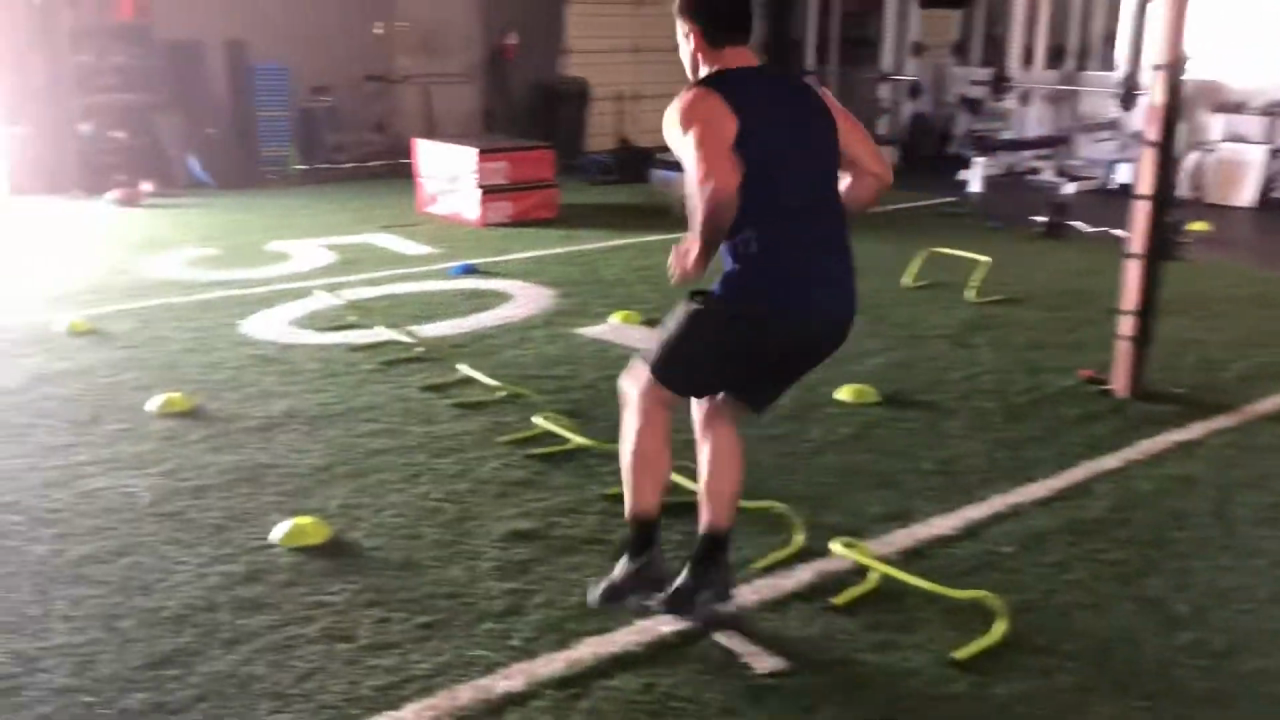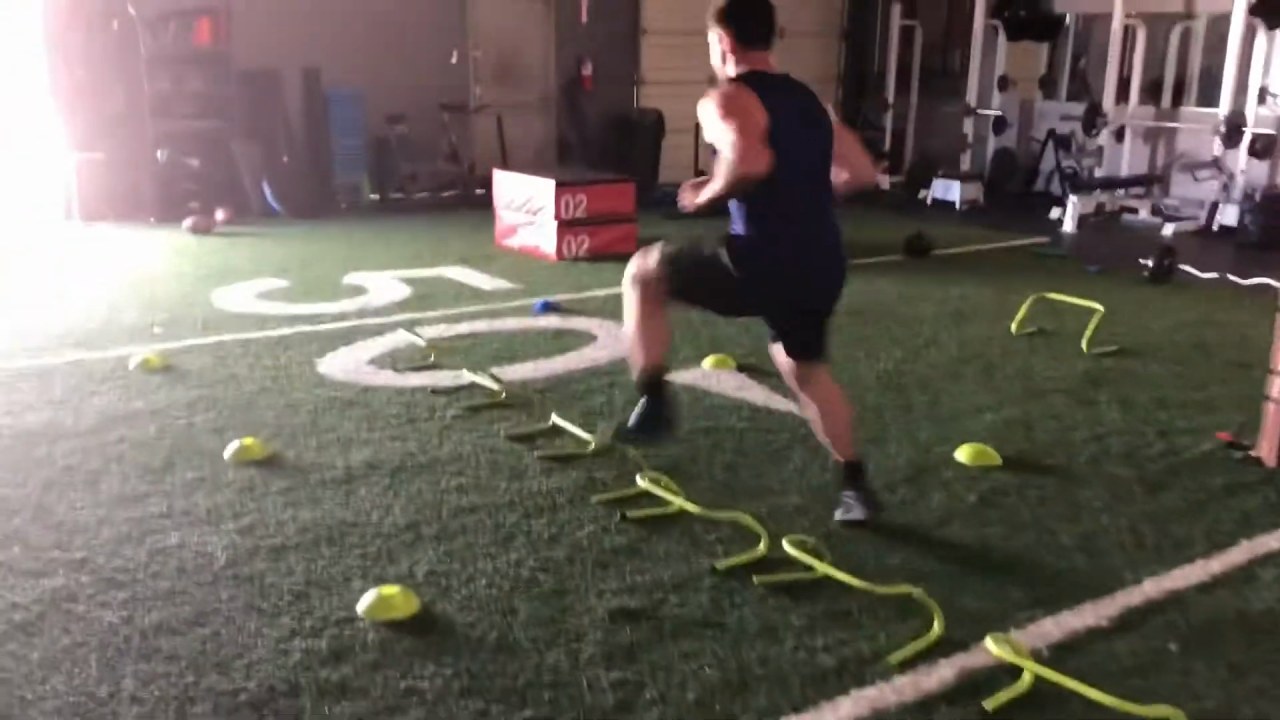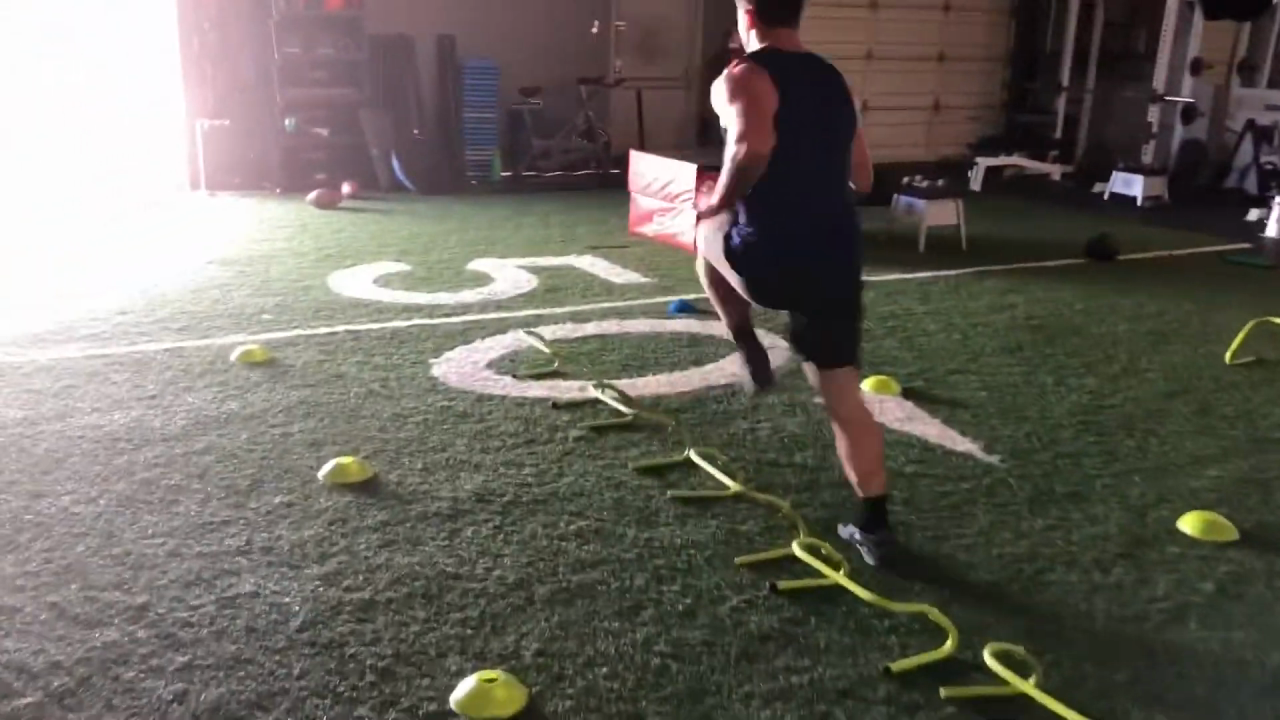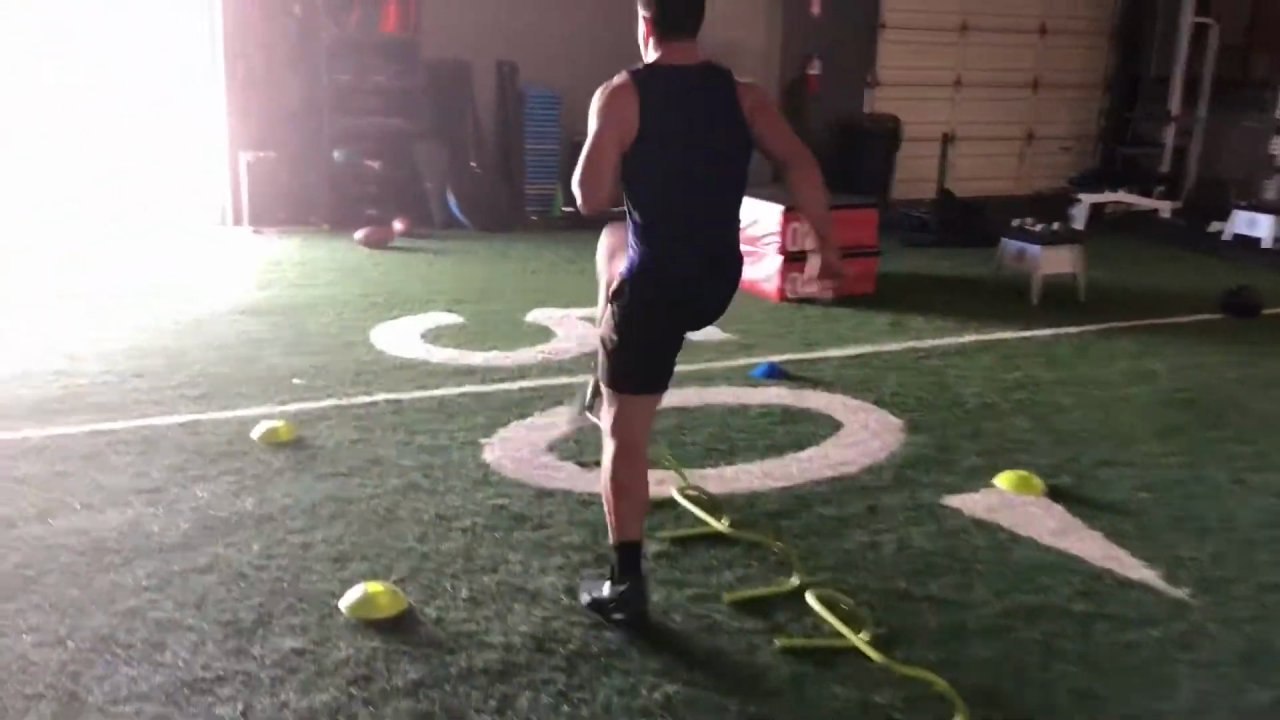
dt=1s
person 1, frame 1
left shoulder: (694, 108)
right shoulder: (810, 96)
left elbow: (715, 184)
right elbow: (873, 174)
left wrist: (699, 250)
left hip: (760, 301)
right hip: (831, 311)
left knee: (645, 390)
right knee: (716, 417)
left ankle: (642, 558)
right ankle: (708, 570)
person 1, frame 2
left shoulder: (724, 98)
right shoulder: (809, 100)
left elbow: (748, 159)
right elbow: (861, 170)
left wrist: (706, 194)
left hip: (760, 263)
right hip: (823, 267)
left knee: (642, 275)
right knee: (808, 370)
left ankle: (653, 403)
right ankle: (855, 485)
person 1, frame 3
left shoulder: (743, 78)
right shoulder: (834, 82)
left elbow: (753, 145)
right elbow: (858, 176)
left wrist: (721, 197)
left hip: (767, 257)
right hip: (836, 260)
left knee: (709, 233)
right knee: (842, 397)
left ankle: (751, 350)
right ankle: (874, 525)
person 1, frame 4
left shoulder: (622, 93)
right shoulder: (744, 97)
left elbow: (590, 194)
right elbow: (801, 166)
left wrist: (622, 196)
right wrist: (826, 246)
left hip: (657, 280)
right hip: (719, 279)
left knee: (625, 430)
right knee: (616, 244)
right ankle: (608, 382)
